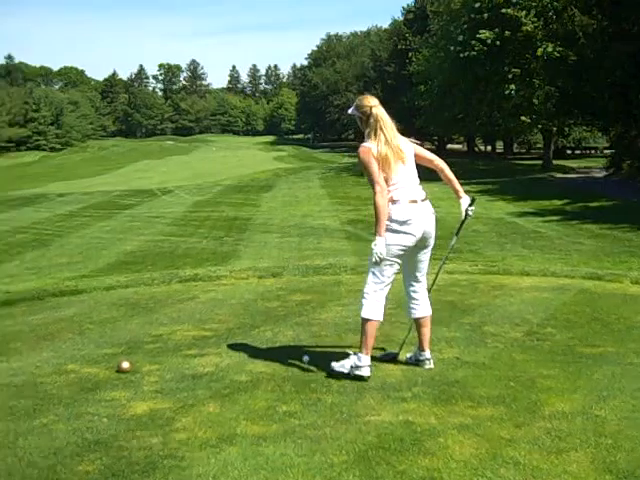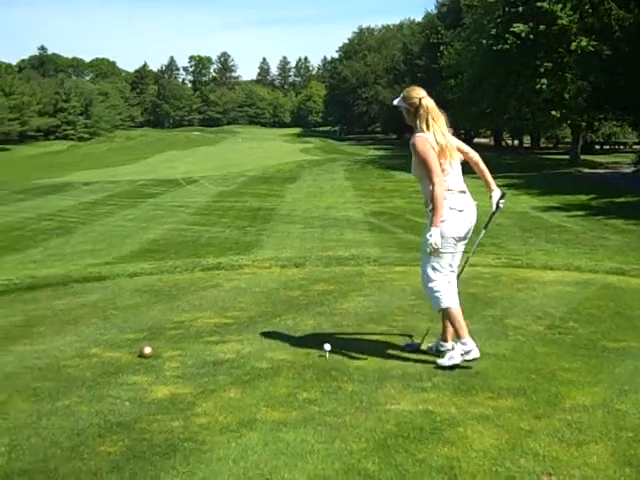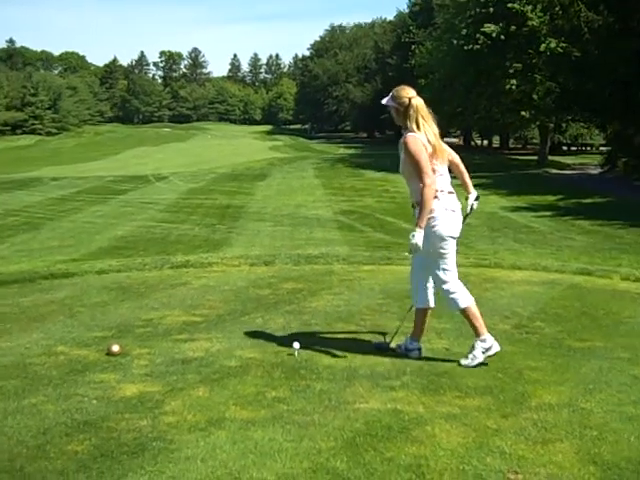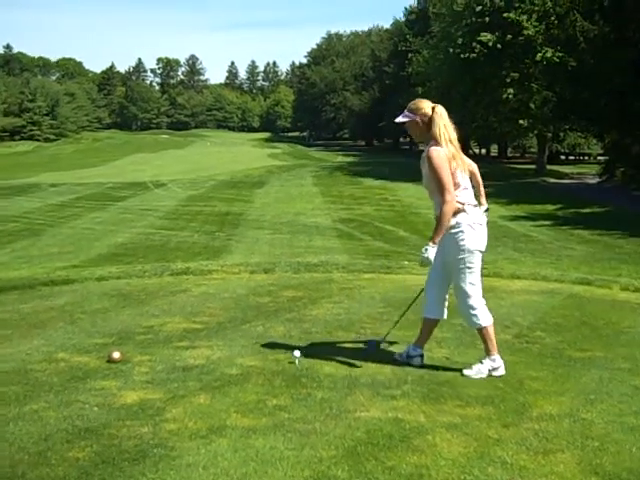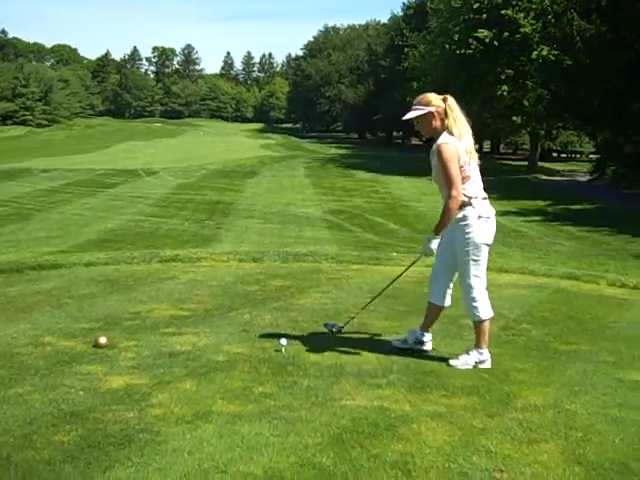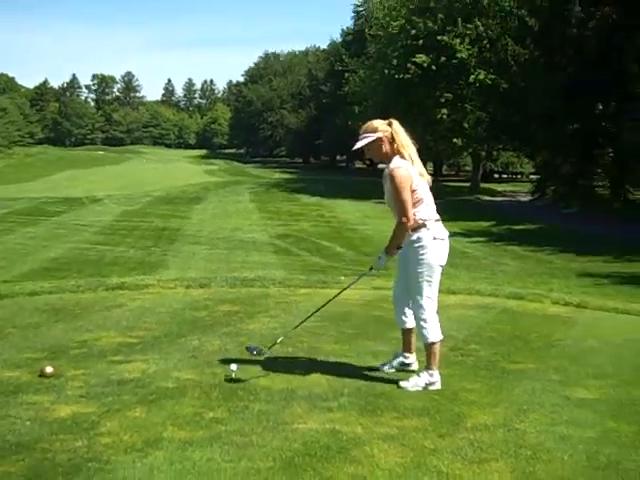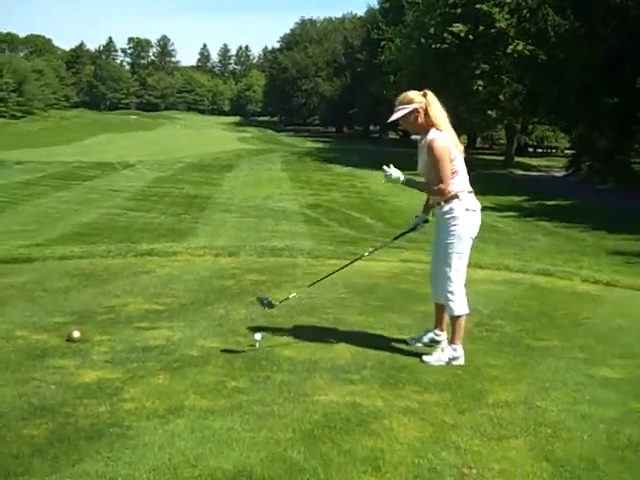
dt=0.2s
person 1, frame 1
left shoulder: (367, 149)
right shoulder: (401, 142)
left elbow: (381, 192)
right elbow: (440, 164)
left wrist: (379, 236)
right wrist: (462, 196)
left hip: (401, 220)
right hip: (425, 216)
left knee: (375, 289)
right knee: (417, 286)
left ankle: (362, 359)
right ankle: (423, 352)
person 1, frame 2
left shoulder: (419, 139)
right shoulder: (441, 134)
left elbow: (438, 182)
right elbow: (474, 157)
left wrist: (434, 226)
right wrist: (493, 190)
left hip: (449, 212)
right hip: (465, 207)
left knee: (435, 278)
right knee: (446, 277)
left ankle: (465, 343)
right ankle: (446, 343)
person 1, frame 3
left shoulder: (410, 139)
right shoulder: (426, 134)
left elbow: (428, 184)
right elbow: (454, 158)
left wrist: (419, 227)
right wrist: (470, 191)
left hip: (438, 212)
right hip: (446, 208)
left knee: (446, 280)
right knee: (420, 278)
left ankle: (485, 340)
right ankle: (414, 342)
person 1, frame 4
left shoulder: (434, 153)
right shoulder: (445, 147)
left elbow: (449, 200)
right elbow: (473, 168)
left wrist: (432, 242)
right wrist: (482, 203)
left hip: (464, 227)
right hip: (457, 226)
left knee: (469, 295)
right knee: (435, 287)
left ankle: (493, 360)
right ankle: (416, 349)
person 1, frame 5
left shoulder: (444, 146)
right shoulder: (452, 140)
left elbow: (455, 195)
right elbow: (467, 176)
left wrist: (435, 235)
left hip: (473, 220)
right hip: (463, 219)
left knee: (472, 286)
right knee: (440, 276)
left ankle: (481, 353)
right ankle: (423, 335)
person 1, frame 6
left shoulder: (397, 170)
right shoulder: (400, 165)
left elbow: (406, 220)
left wrist: (386, 254)
right wrist: (394, 248)
left hip: (427, 241)
right hip: (415, 241)
left knee: (423, 307)
right knee: (402, 299)
left ankle: (431, 374)
right ankle: (408, 356)
person 1, frame 7
left shoulder: (436, 141)
right shoulder: (429, 138)
left elbow: (443, 188)
left wrist: (403, 180)
right wrist: (423, 213)
left hip: (460, 213)
right hip: (447, 213)
left knee: (452, 281)
right knee: (438, 276)
left ankle: (455, 349)
right ankle: (439, 332)
